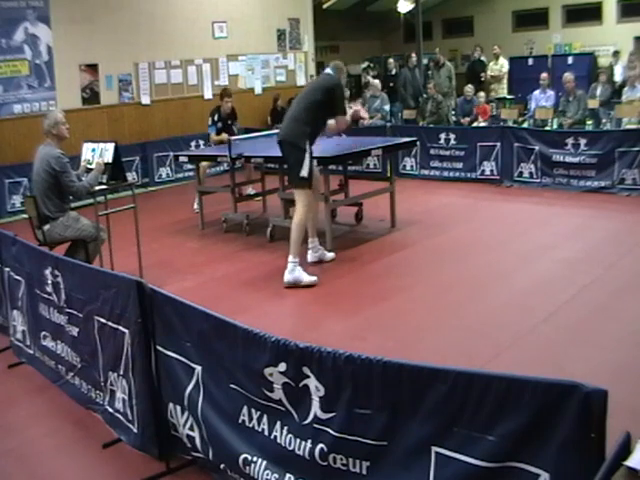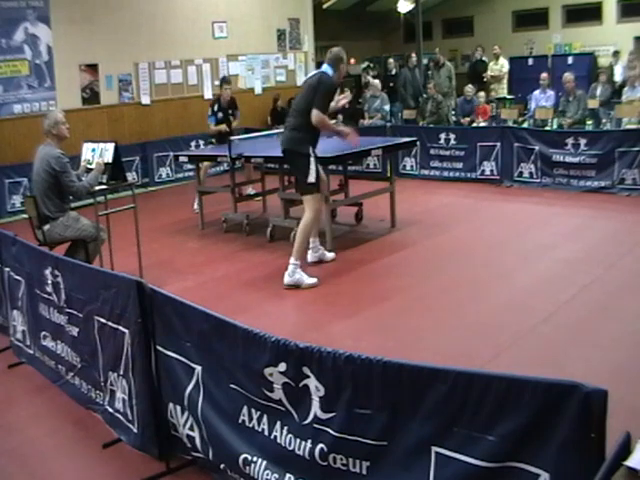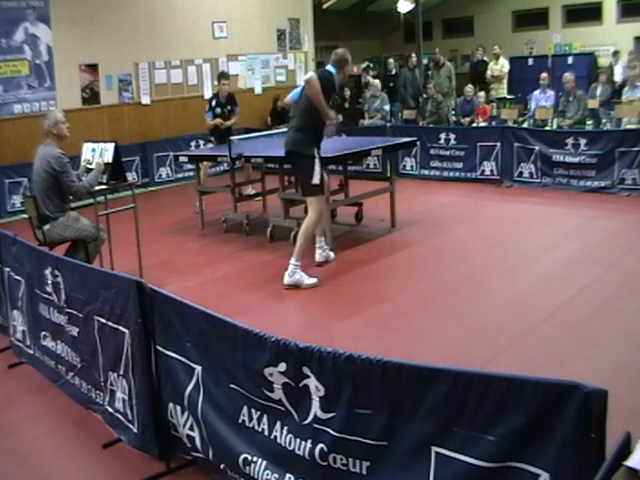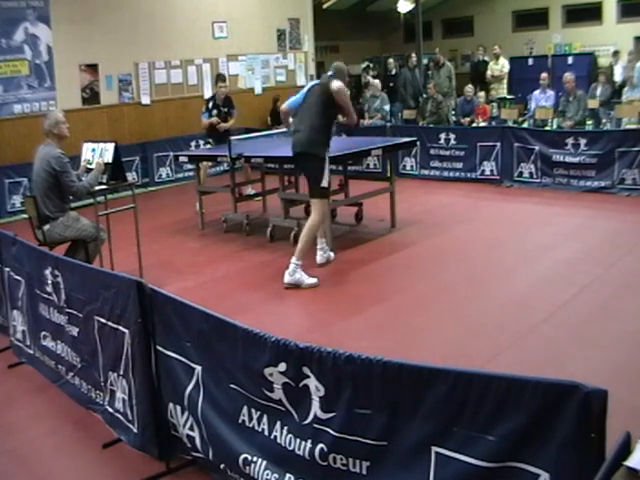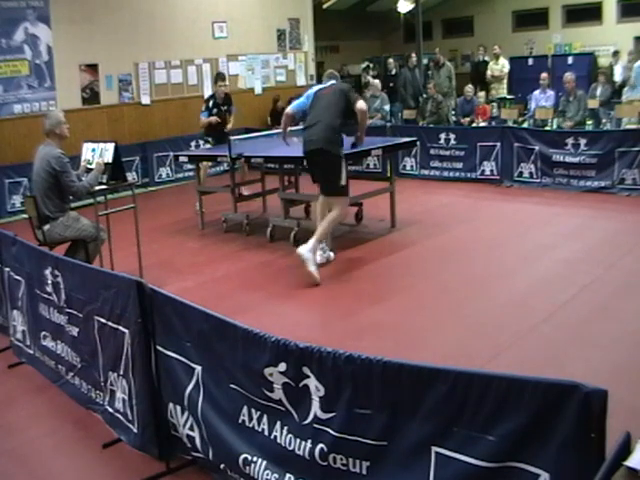
dt=0.2s
person 1, frame 1
left shoulder: (319, 82)
right shoulder: (336, 84)
left elbow: (324, 120)
right elbow: (339, 126)
left wrist: (346, 114)
right wrist: (349, 116)
left hip: (290, 136)
right hip: (297, 139)
left knee: (314, 185)
right knee: (304, 203)
left ankle: (314, 248)
right ankle: (293, 269)
person 1, frame 2
left shoulder: (317, 77)
right shoulder: (326, 81)
right elbow: (317, 120)
left wrist: (334, 105)
right wrist: (339, 130)
left hip: (294, 141)
right hip: (300, 145)
left knee: (322, 186)
right knee: (313, 208)
left ankle: (315, 249)
right ankle: (293, 271)
person 1, frame 3
left shoulder: (317, 78)
right shoulder: (327, 75)
right elbow: (309, 78)
right wrist: (326, 112)
left hip: (295, 143)
right hip: (304, 146)
left knee: (322, 188)
right knee: (316, 209)
left ankle: (321, 248)
right ankle: (293, 271)
person 1, frame 4
left shoulder: (311, 86)
right shoulder: (337, 82)
left elbow: (285, 108)
right elbow: (338, 89)
left wrist: (288, 125)
right wrist: (351, 116)
left hip: (298, 146)
right hip: (314, 146)
left knee: (321, 194)
right knee: (319, 209)
left ankle: (323, 248)
right ankle: (294, 270)
person 1, frame 5
left shoulder: (313, 91)
right shoulder: (345, 89)
left elbow: (288, 113)
right elbow: (362, 110)
left wrist: (284, 133)
right wrist: (361, 133)
left hip: (310, 145)
right hip: (329, 145)
left knee: (326, 194)
right knee: (340, 208)
left ankle: (322, 249)
right ankle: (310, 247)
person 2, frame 1
left shoulder: (43, 151)
right shoulder: (56, 156)
right elbow: (77, 191)
left wrist: (81, 171)
right wrist: (96, 172)
left hip: (45, 220)
right hip: (55, 224)
left knee: (88, 230)
right knee: (98, 233)
person 2, frame 2
left shoulder: (43, 151)
right shoulder: (56, 156)
right elbow: (77, 192)
left wrist: (81, 171)
right wrist: (96, 172)
left hip: (45, 221)
right hip: (55, 224)
left knee: (88, 230)
right knee: (98, 233)
person 2, frame 3
left shoulder: (43, 150)
right shoulder: (56, 156)
right elbow: (77, 191)
left wrist: (81, 171)
right wrist: (96, 172)
left hip: (45, 221)
right hip: (54, 224)
left knee: (88, 230)
right knee: (98, 233)
person 2, frame 4
left shoulder: (43, 151)
right shoulder: (56, 156)
right elbow: (77, 191)
left wrist: (81, 171)
right wrist: (96, 172)
left hip: (45, 220)
right hip: (54, 224)
left knee: (88, 230)
right knee: (98, 233)
person 2, frame 5
left shoulder: (43, 151)
right shoulder: (56, 156)
right elbow: (77, 191)
left wrist: (81, 171)
right wrist: (96, 172)
left hip: (45, 220)
right hip: (54, 224)
left knee: (88, 230)
right knee: (98, 233)
person 3, frame 1
left shoulder: (232, 111)
right shoulder: (214, 114)
left elbow: (235, 128)
right elbow: (212, 138)
left wrist: (233, 133)
right wrist: (220, 137)
left hip: (229, 143)
right hip: (216, 144)
right knee: (204, 165)
left ankle: (248, 189)
right ankle: (198, 199)
person 3, frame 2
left shoulder: (233, 101)
right shoulder: (214, 105)
left elbow: (236, 120)
right elbow: (211, 130)
left wrist: (232, 126)
right wrist: (219, 128)
left hip: (230, 138)
right hip: (216, 140)
right knee: (205, 164)
left ankle: (248, 189)
right ankle: (198, 198)
person 3, frame 3
left shoulder: (232, 98)
right shoulder: (212, 101)
right elbow: (207, 125)
left wrist: (228, 123)
right wrist: (214, 122)
left hip: (229, 136)
right hip: (214, 138)
right knee: (205, 164)
left ankle: (248, 189)
person 3, frame 4
left shoulder: (229, 100)
right shoulder: (209, 103)
right elbow: (203, 125)
left wrist: (227, 125)
right wrist: (210, 121)
left hip: (227, 138)
right hip: (212, 139)
right knee: (204, 164)
left ankle: (247, 189)
person 3, frame 5
left shoulder: (228, 98)
right shoulder: (209, 102)
right elbow: (201, 124)
left wrist: (231, 124)
right wrist: (209, 120)
left hip: (225, 138)
right hip: (211, 138)
left knee: (243, 163)
right knee: (205, 165)
left ankle: (240, 190)
